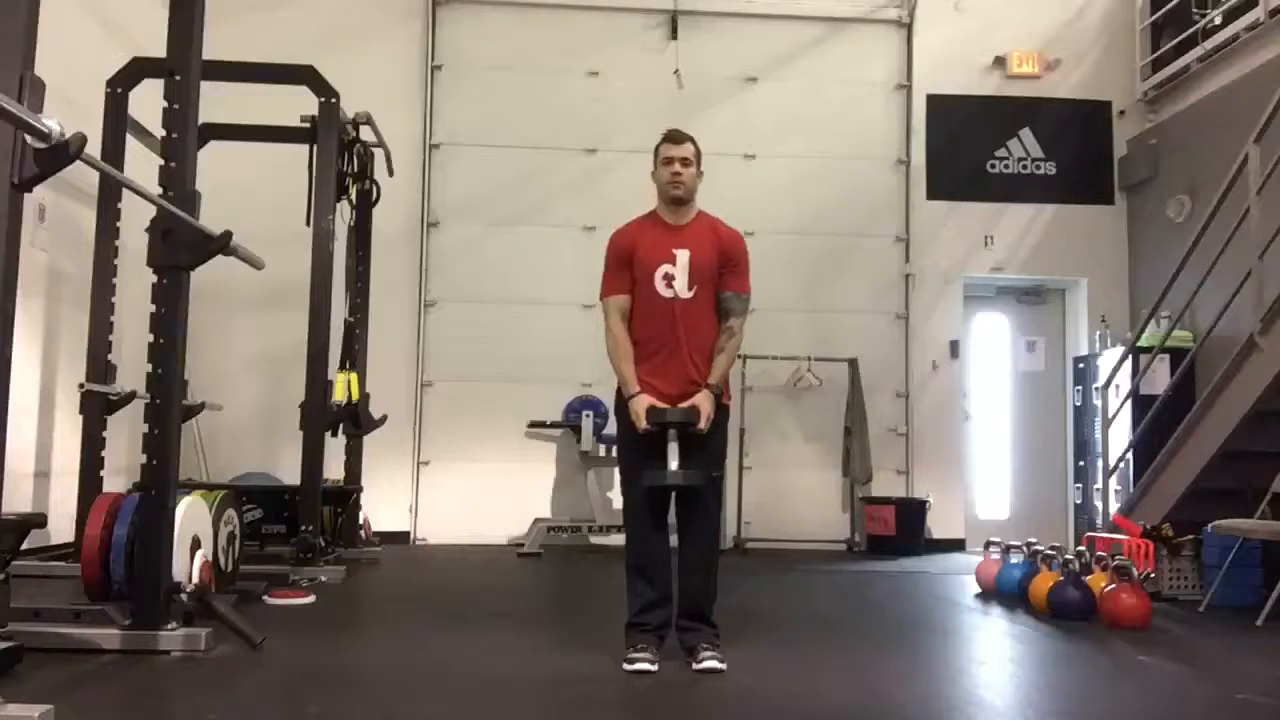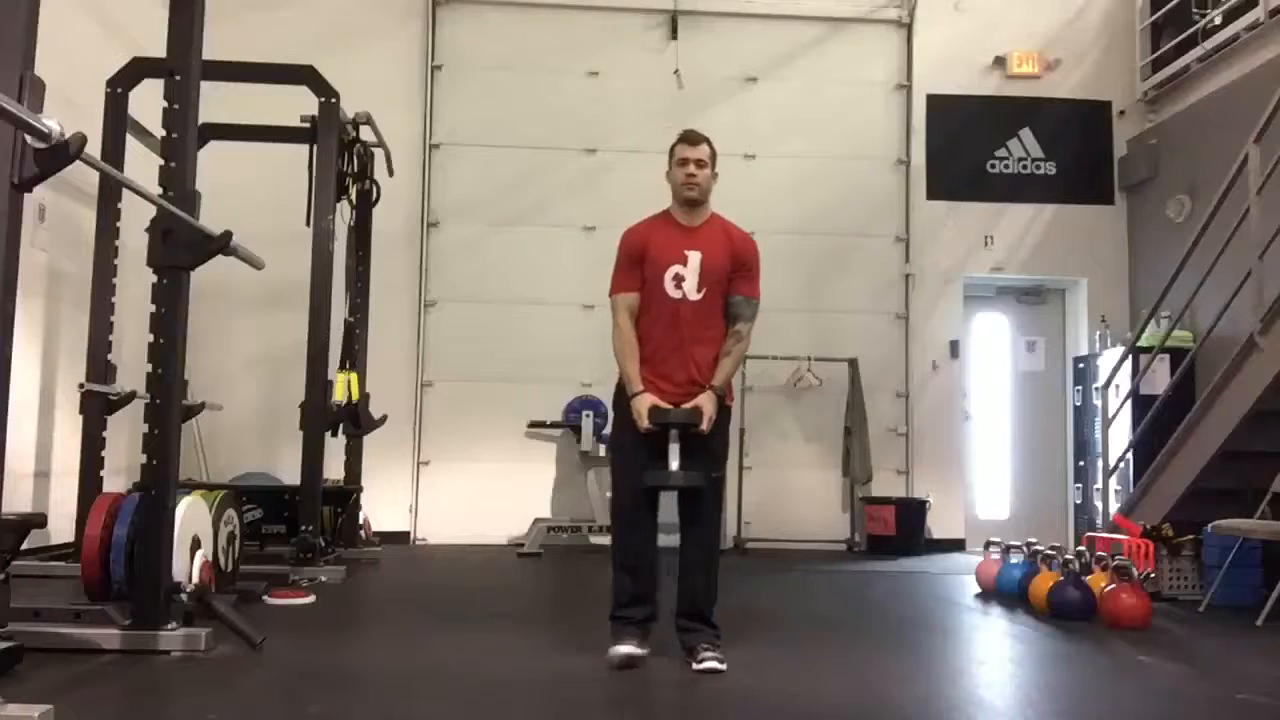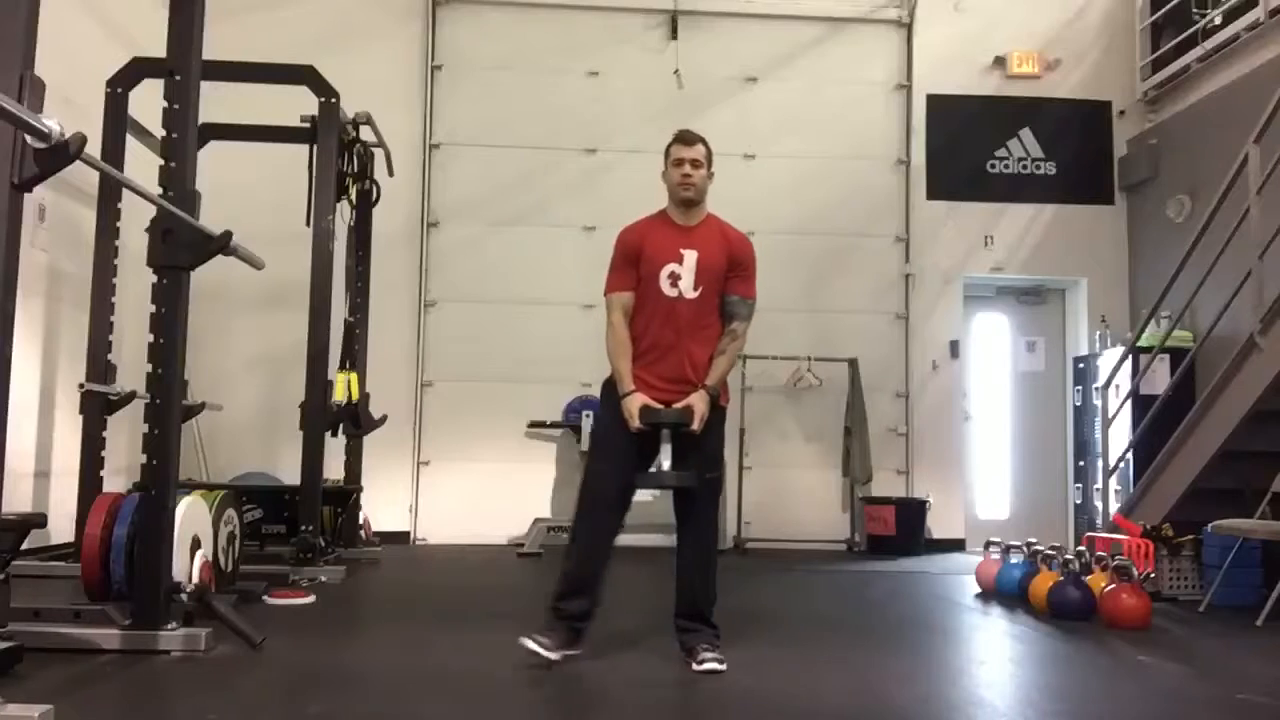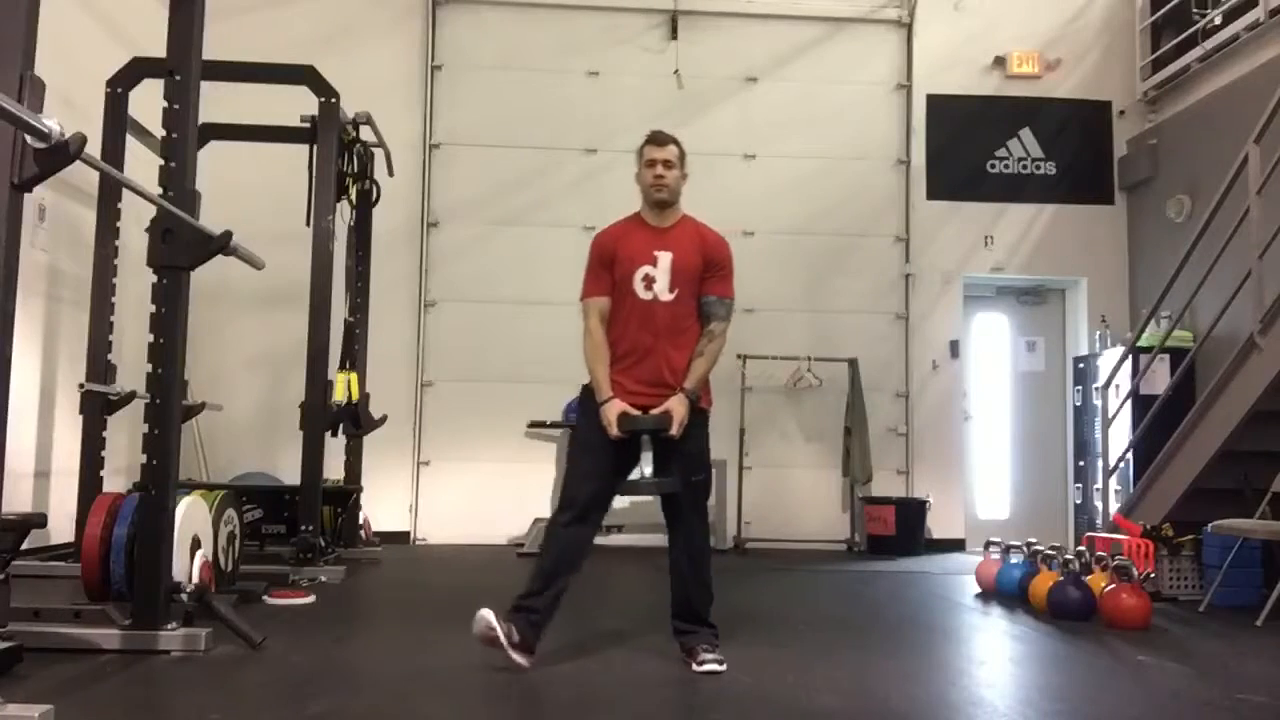
dt=0.2s
person 1, frame 1
left shoulder: (726, 241)
right shoulder: (627, 240)
left elbow: (733, 324)
right elbow: (616, 322)
left wrist: (710, 390)
right wrist: (633, 392)
left hip: (704, 400)
right hip: (642, 399)
left knee: (701, 518)
right knee: (644, 518)
left ankle: (699, 633)
right ankle: (645, 633)
person 1, frame 2
left shoulder: (739, 245)
right shoulder: (639, 238)
left elbow: (741, 327)
right elbow: (624, 319)
left wrist: (713, 392)
right wrist: (636, 392)
left hip: (706, 401)
right hip: (643, 397)
left knee: (701, 518)
right knee: (632, 511)
left ankle: (699, 633)
right ankle: (630, 626)
person 1, frame 3
left shoulder: (736, 246)
right shoulder: (635, 238)
left elbow: (737, 327)
right elbow: (619, 317)
left wrist: (707, 392)
right wrist: (629, 390)
left hip: (700, 401)
right hip: (632, 394)
left knee: (699, 519)
right knee: (598, 507)
left ankle: (698, 634)
right ankle: (566, 626)
person 1, frame 4
left shoulder: (711, 246)
right shoulder: (610, 241)
left elbow: (716, 329)
right elbow: (595, 323)
left wrist: (686, 395)
right wrist: (606, 397)
left hip: (682, 404)
right hip: (612, 399)
left knee: (688, 522)
right knee: (575, 511)
left ankle: (697, 635)
right ankle: (523, 627)
